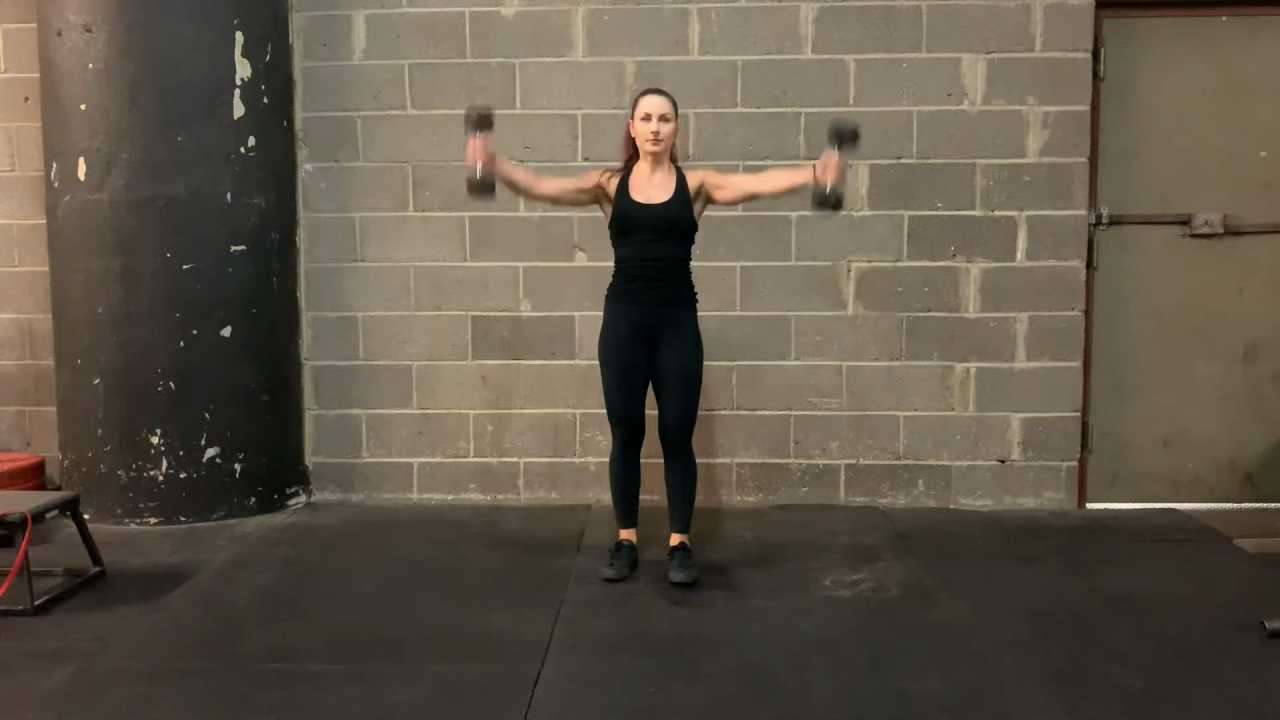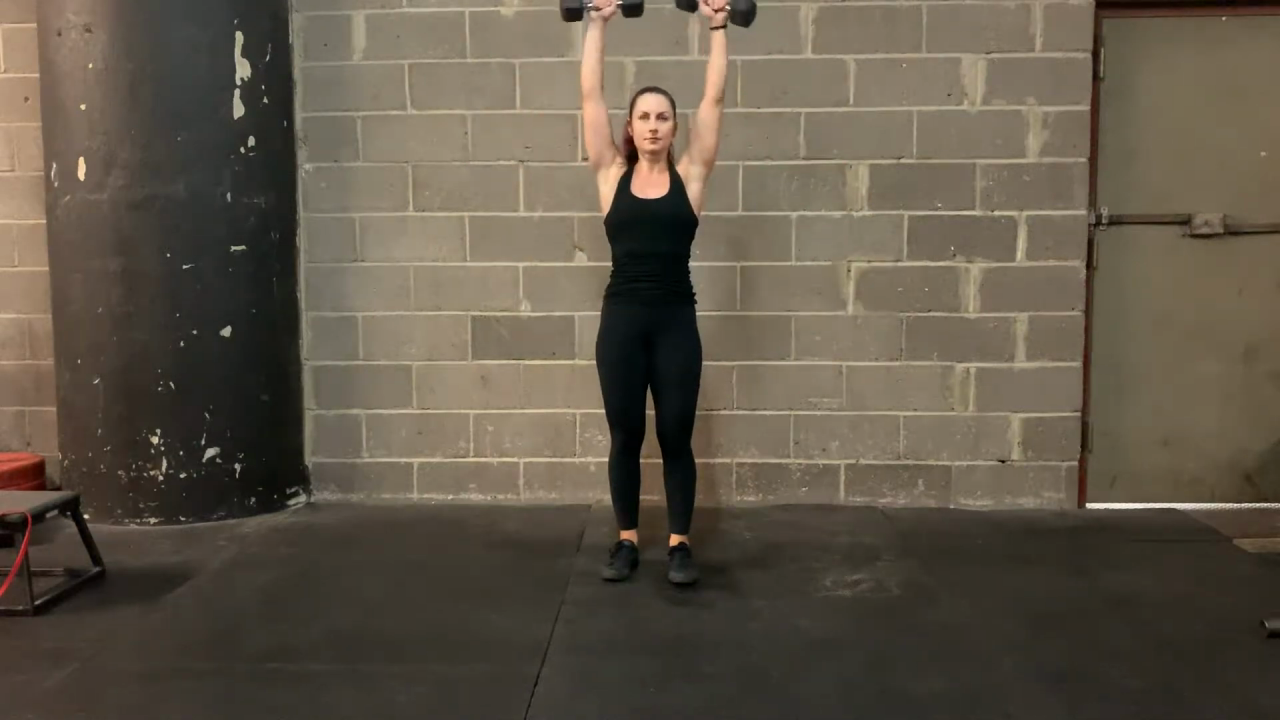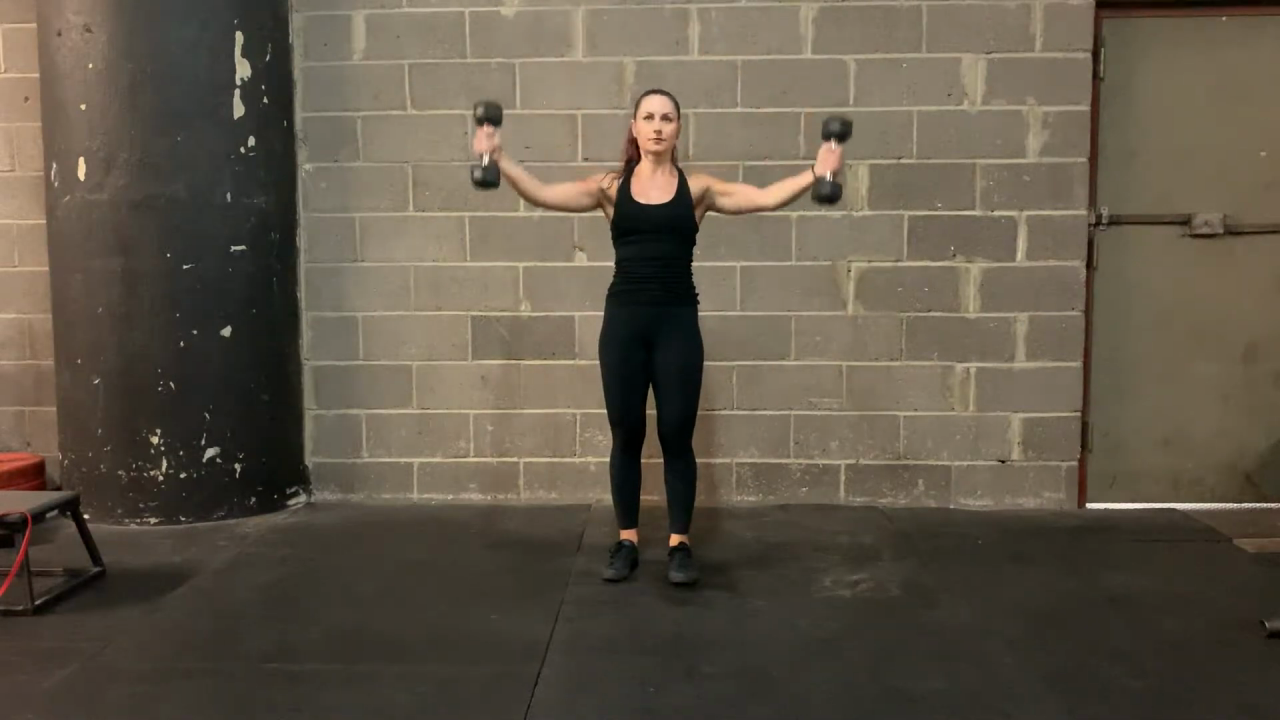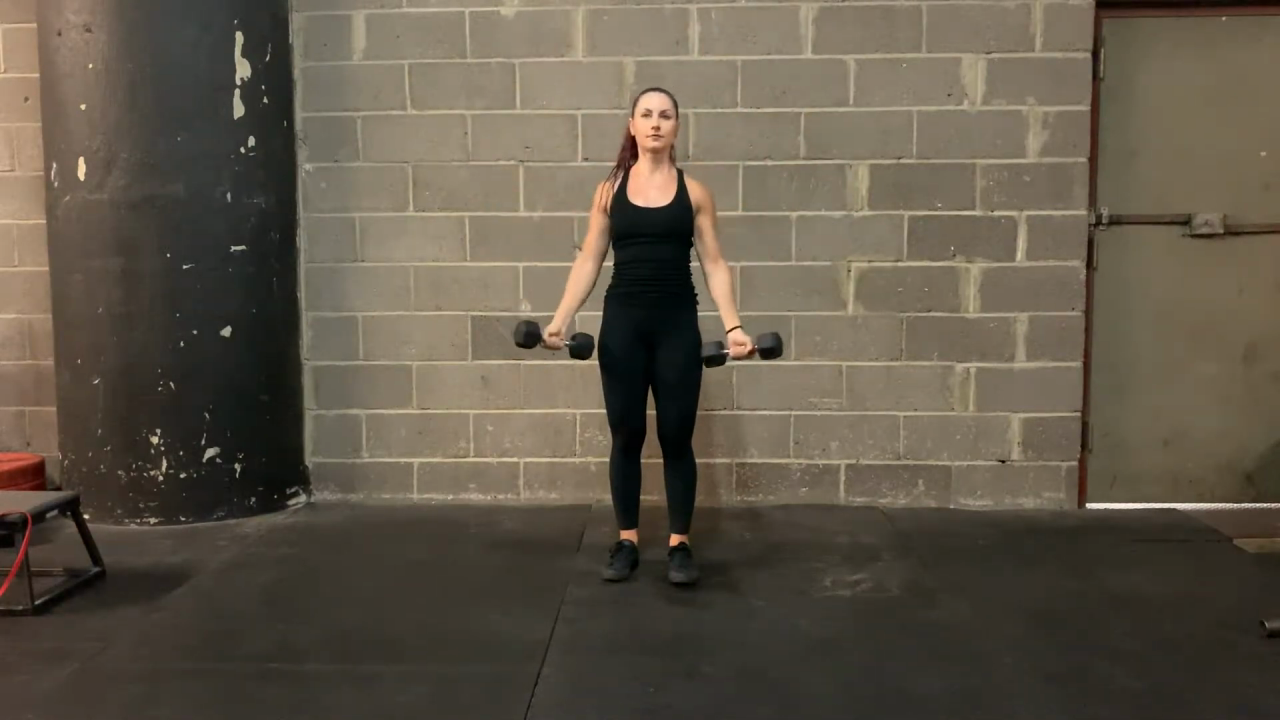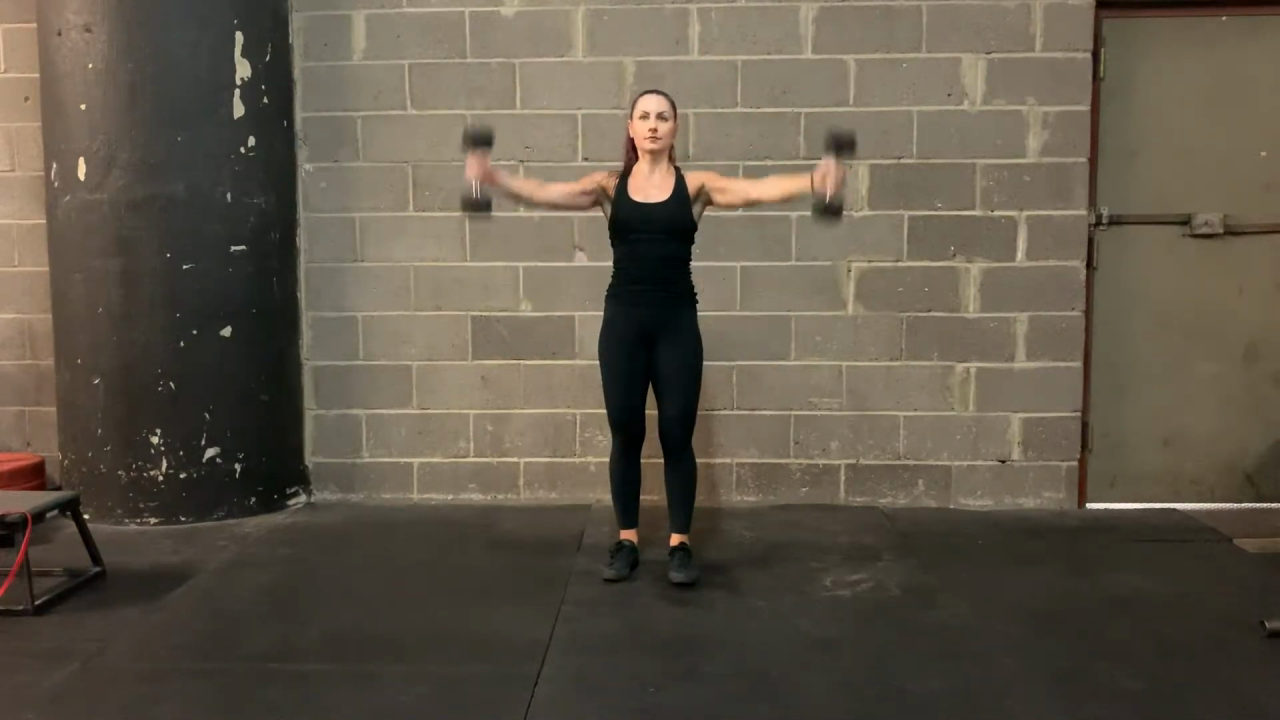
dt=1s
person 1, frame 1
left shoulder: (696, 183)
right shoulder: (609, 183)
left elbow: (756, 184)
right elbow: (545, 188)
left wrist: (812, 175)
right wrist: (497, 166)
left hip: (677, 319)
right hip: (623, 317)
left knee: (677, 435)
right knee: (625, 434)
left ankle: (679, 543)
right ankle: (625, 539)
person 1, frame 2
left shoulder: (689, 177)
right shoulder: (612, 176)
left elbow: (713, 100)
right elbow: (590, 96)
left hip: (675, 321)
right hip: (621, 319)
left knee: (676, 437)
right knee: (625, 436)
left ankle: (679, 543)
right ankle: (626, 540)
person 1, frame 3
left shoulder: (697, 188)
right shoulder: (610, 187)
left elbow: (765, 197)
right elbow: (541, 193)
left wrist: (816, 172)
right wrist: (499, 159)
left hip: (677, 321)
right hip: (623, 319)
left knee: (676, 436)
right knee: (626, 435)
left ankle: (679, 543)
right ankle: (626, 540)
person 1, frame 4
left shoulder: (694, 191)
right shoulder: (610, 189)
left elbow: (714, 263)
right elbow: (588, 260)
left wrist: (733, 325)
right wrist: (560, 319)
left hip: (677, 322)
right hip: (622, 321)
left knee: (677, 438)
right knee: (626, 436)
left ankle: (679, 544)
right ankle: (626, 541)
person 1, frame 5
left shoulder: (695, 185)
right shoulder: (609, 184)
left elbow: (754, 191)
right elbow: (552, 194)
left wrist: (811, 183)
right wrist: (500, 182)
left hip: (676, 321)
right hip: (623, 319)
left knee: (676, 435)
right knee: (625, 434)
left ankle: (679, 544)
right ankle: (626, 540)
